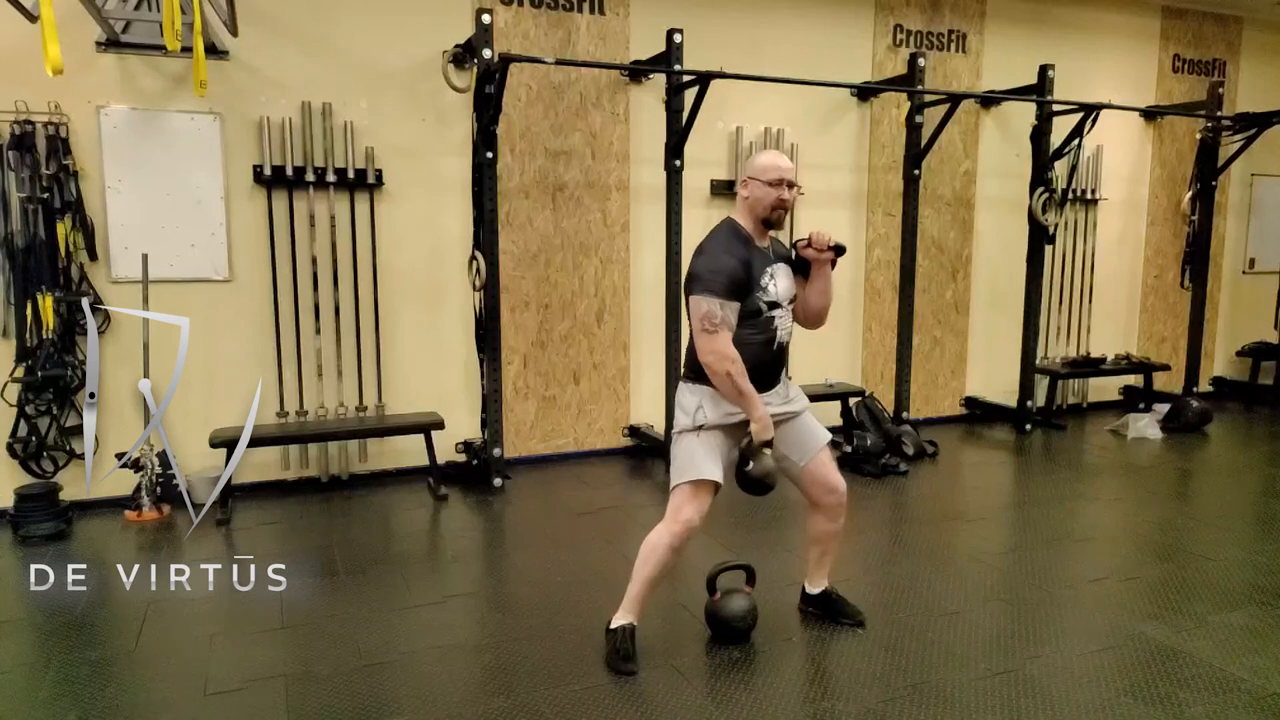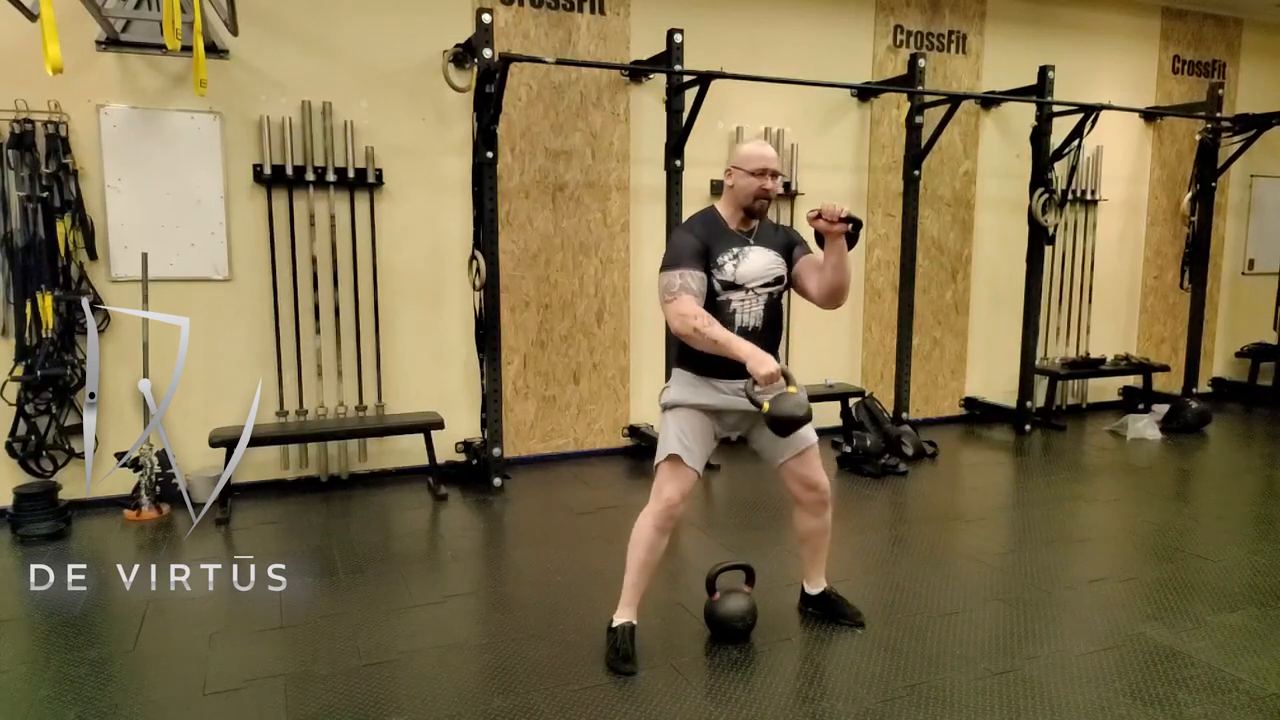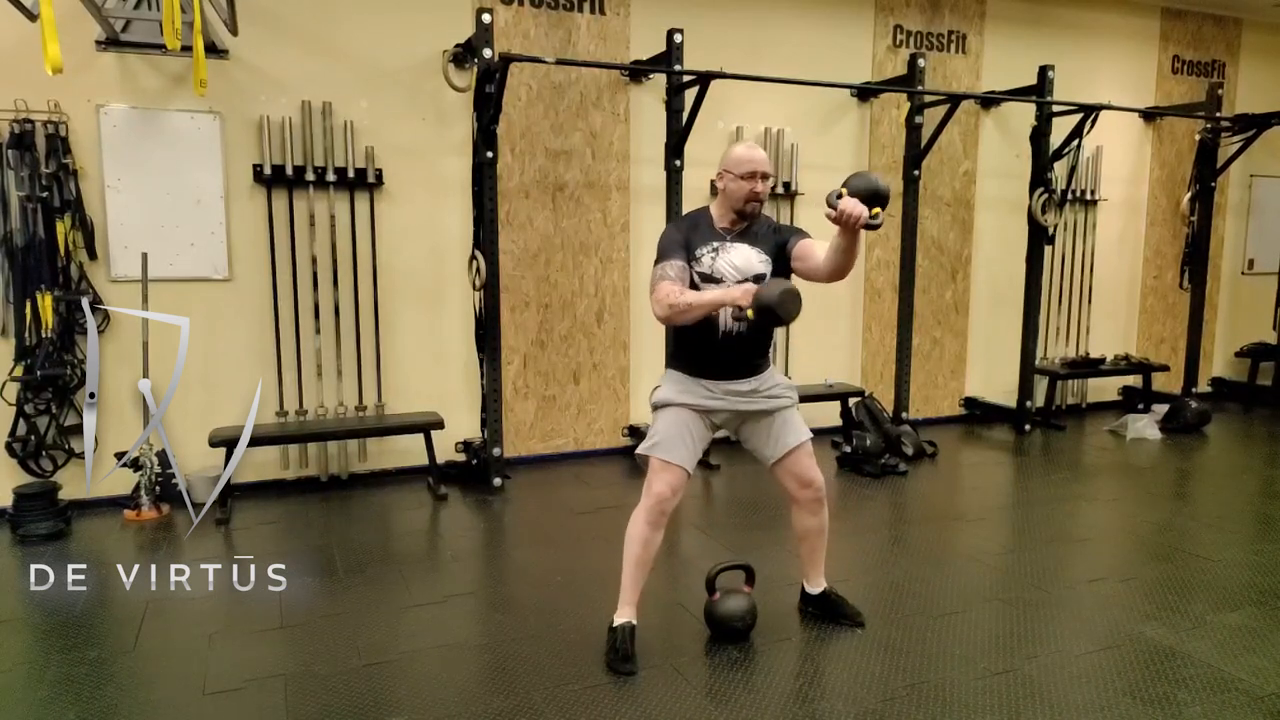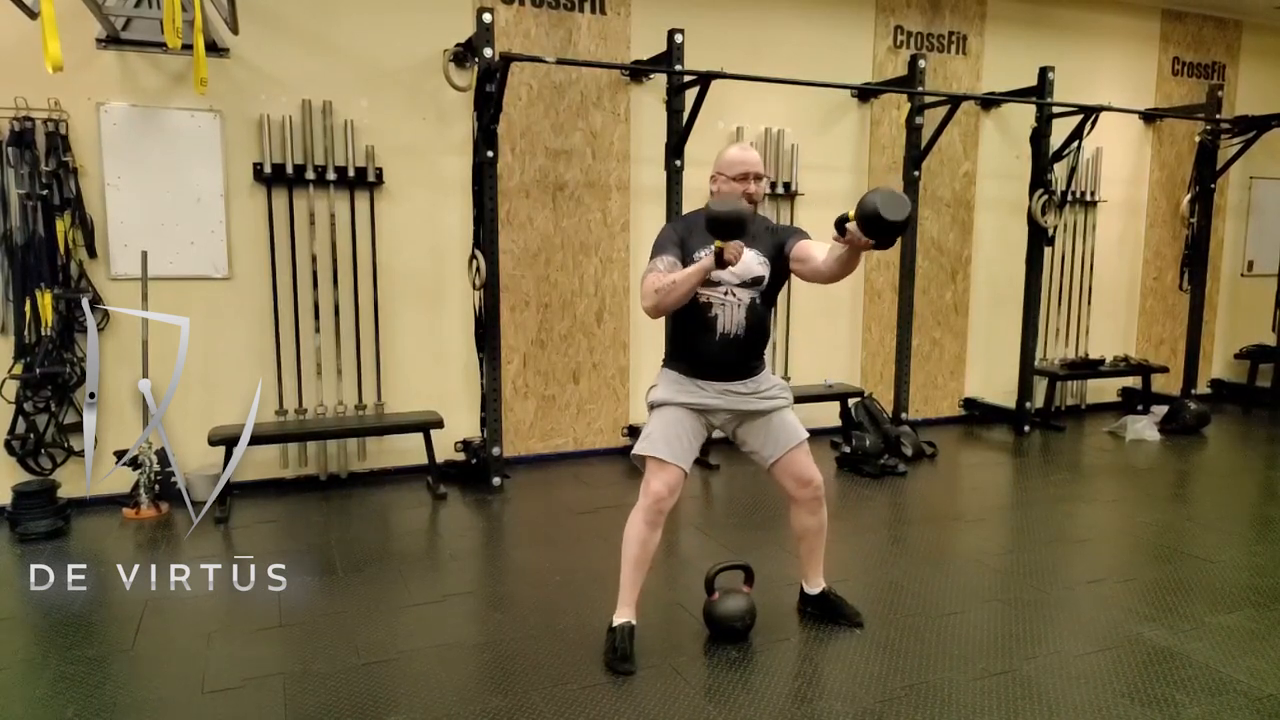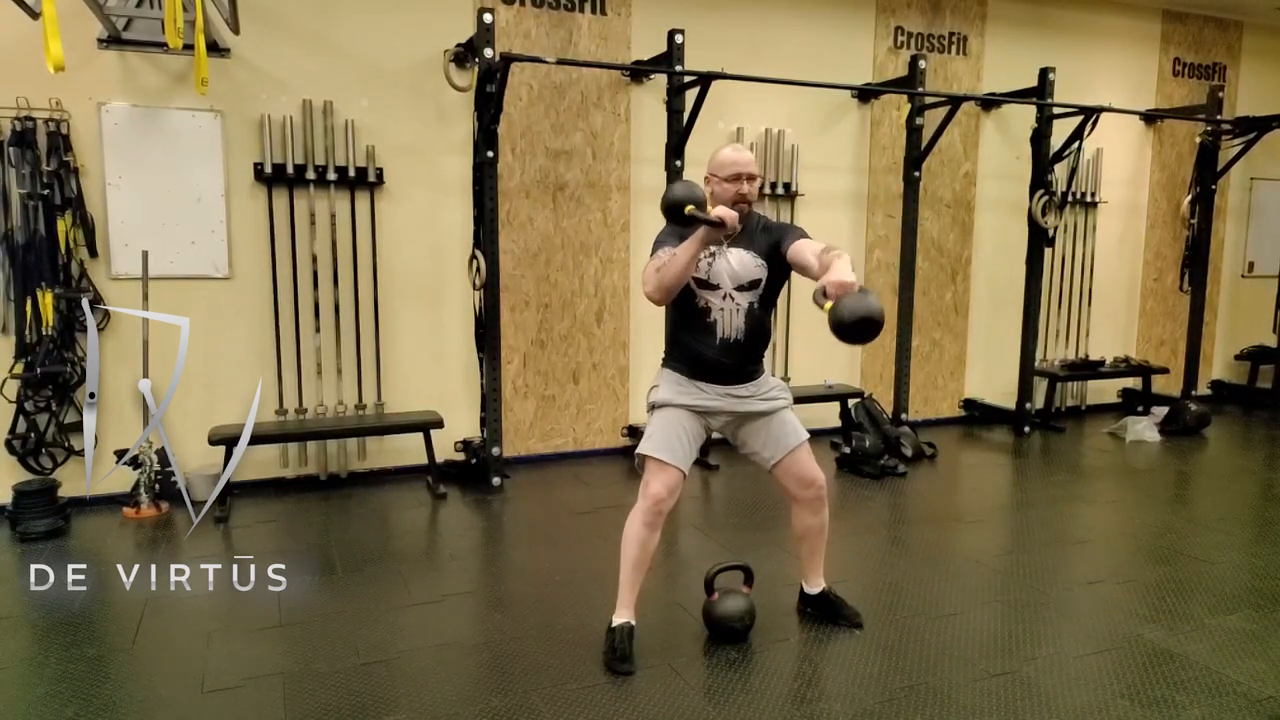
dt=1s
person 1, frame 1
left shoulder: (779, 252)
right shoulder: (721, 256)
left elbow: (811, 317)
right elbow: (714, 351)
left wrist: (821, 265)
right wrist: (754, 412)
left hip: (777, 393)
right hip: (714, 400)
left knee: (832, 493)
right knee: (684, 519)
left ankle: (816, 591)
right ankle: (623, 622)
person 1, frame 2
left shoulder: (783, 239)
right shoulder: (693, 237)
left elbow: (831, 296)
right elbow: (682, 319)
left wrist: (836, 240)
right wrist: (746, 351)
left hip: (767, 385)
right hip: (699, 387)
left knee: (815, 490)
right knee: (667, 501)
left ankle: (815, 592)
right ankle: (623, 621)
person 1, frame 3
left shoulder: (778, 236)
right shoulder: (684, 232)
left elbow: (830, 267)
right elbow: (665, 306)
left wrist: (849, 231)
right wrist: (730, 294)
left hip: (759, 384)
right hip: (691, 385)
left knee: (810, 488)
right knee: (659, 497)
left ankle: (815, 591)
right ankle: (624, 621)
person 1, frame 4
left shoulder: (776, 237)
right shoulder: (682, 232)
left elbow: (824, 265)
right elbow: (653, 301)
left wrist: (853, 246)
right wrist: (712, 262)
left hip: (754, 385)
right hip: (685, 385)
left knee: (809, 486)
right knee: (656, 496)
left ankle: (814, 592)
right ankle: (622, 621)
person 1, frame 5
left shoulder: (774, 235)
right shoulder: (680, 232)
left elbow: (816, 254)
right elbow: (656, 290)
left wrist: (837, 267)
right wrist: (704, 234)
left hip: (754, 388)
right hip: (685, 386)
left knee: (811, 486)
right knee: (655, 497)
left ankle: (814, 592)
right ankle: (622, 621)
